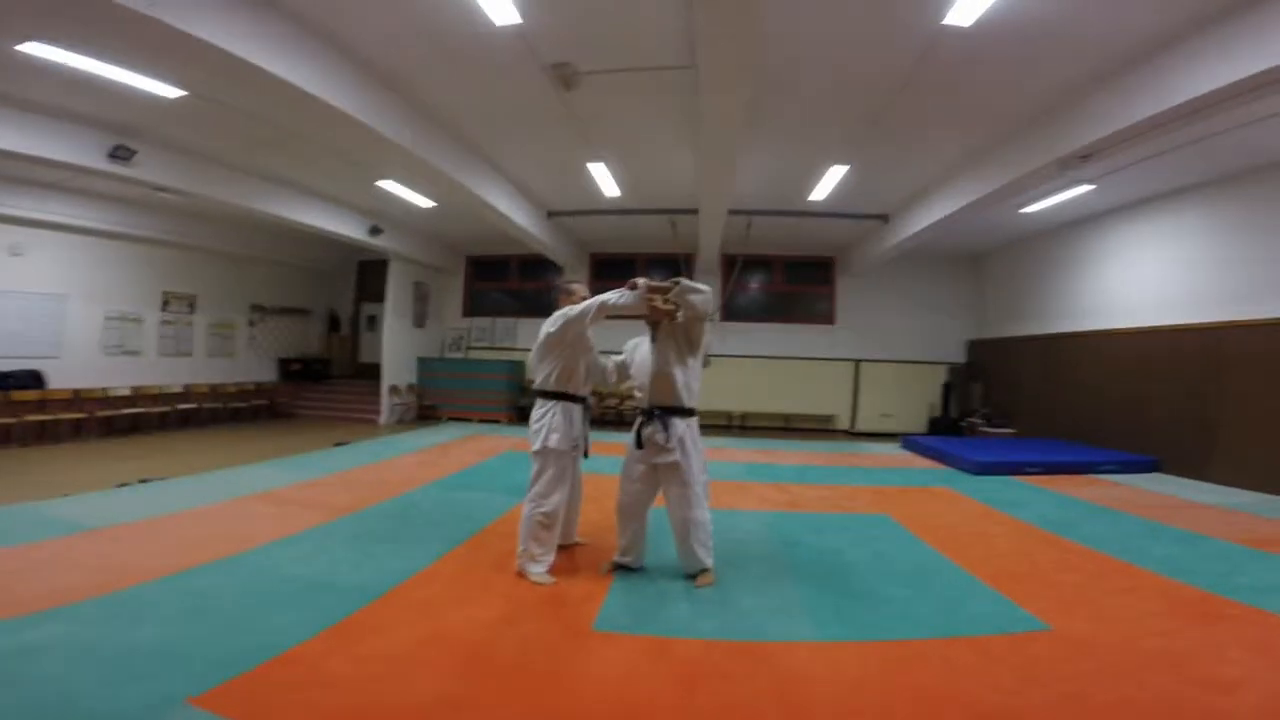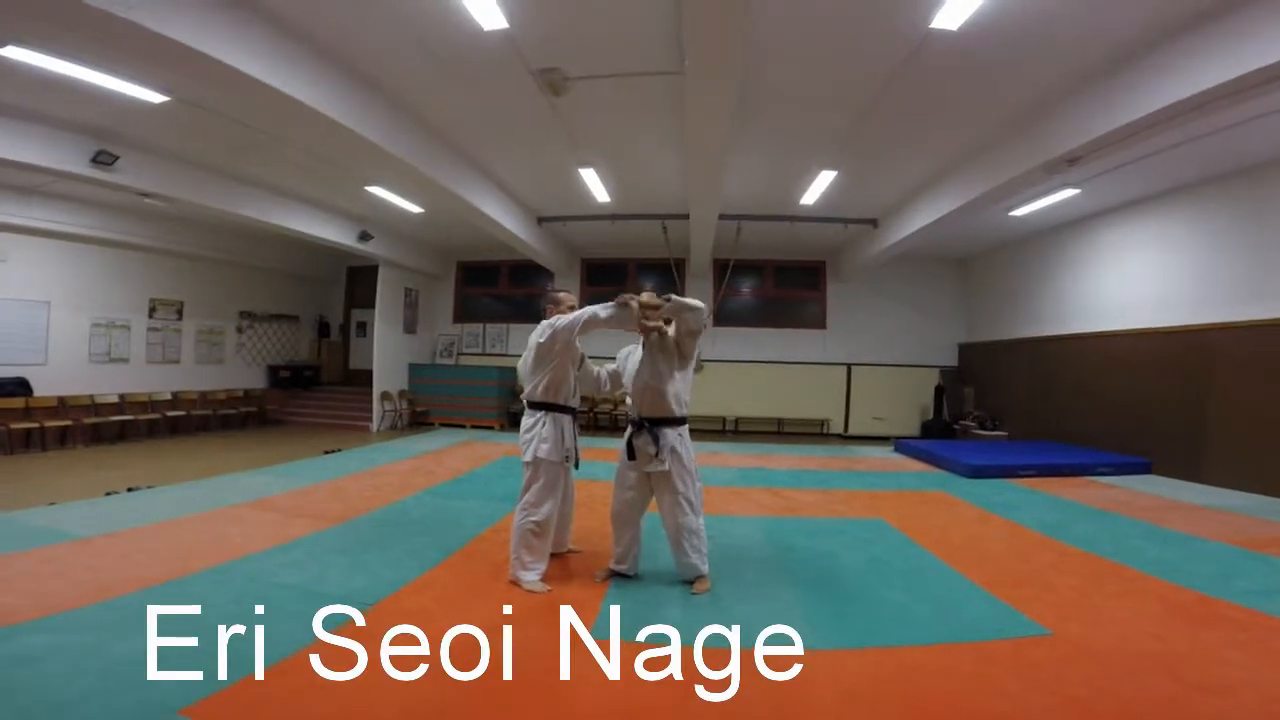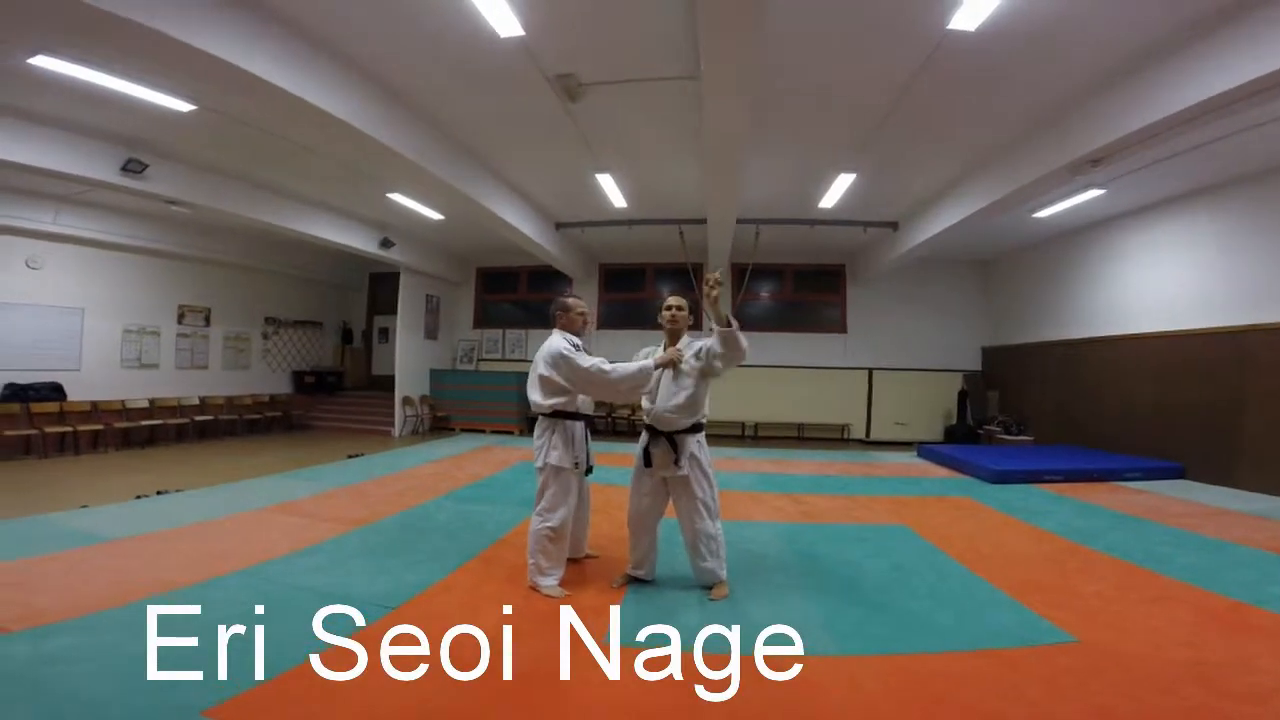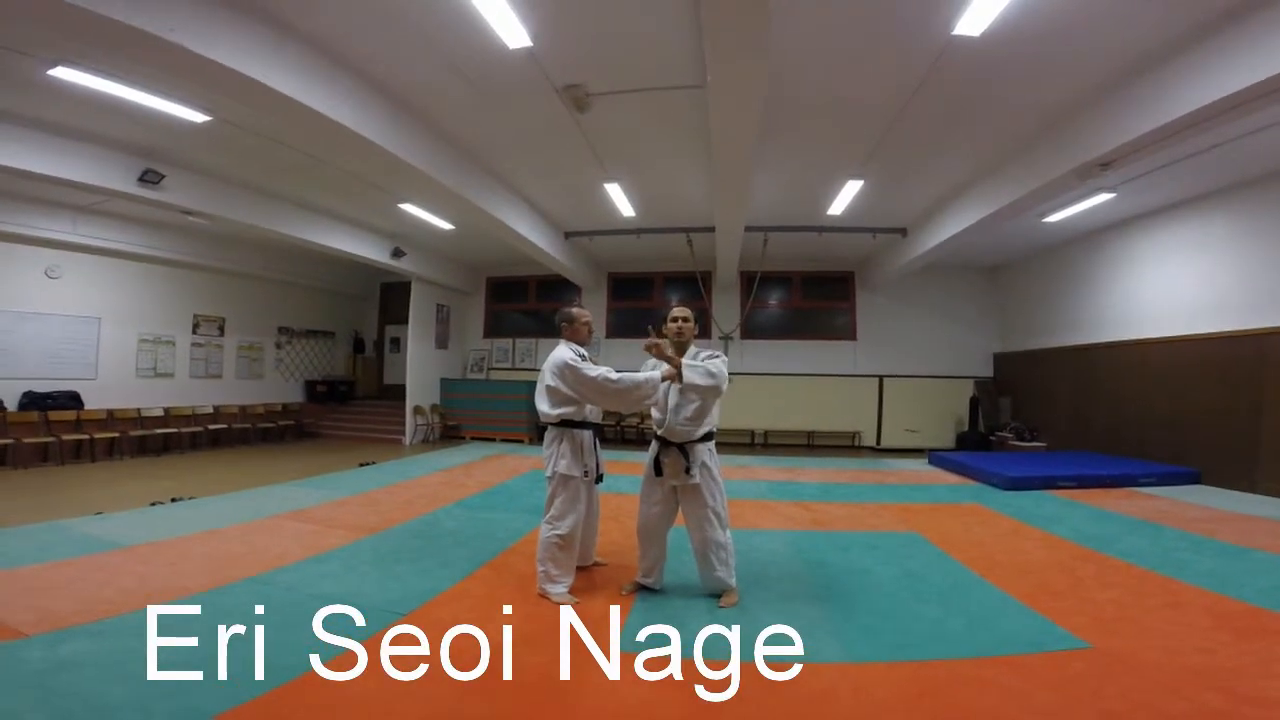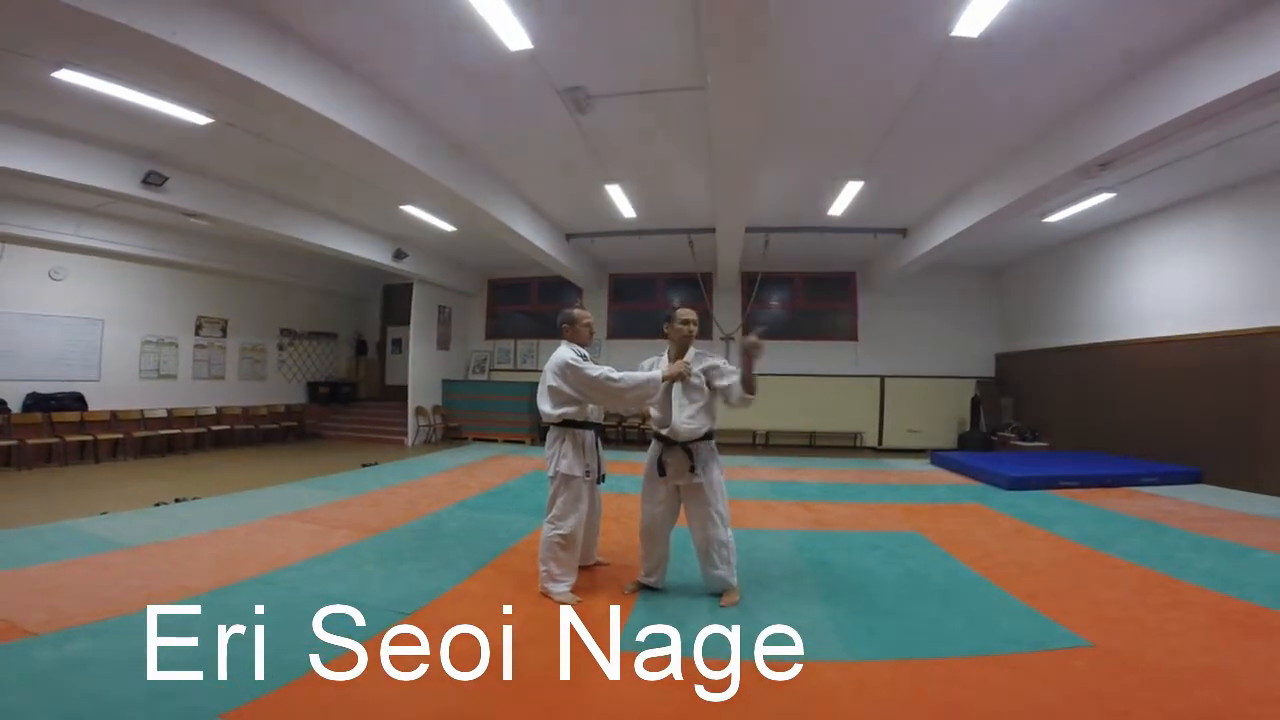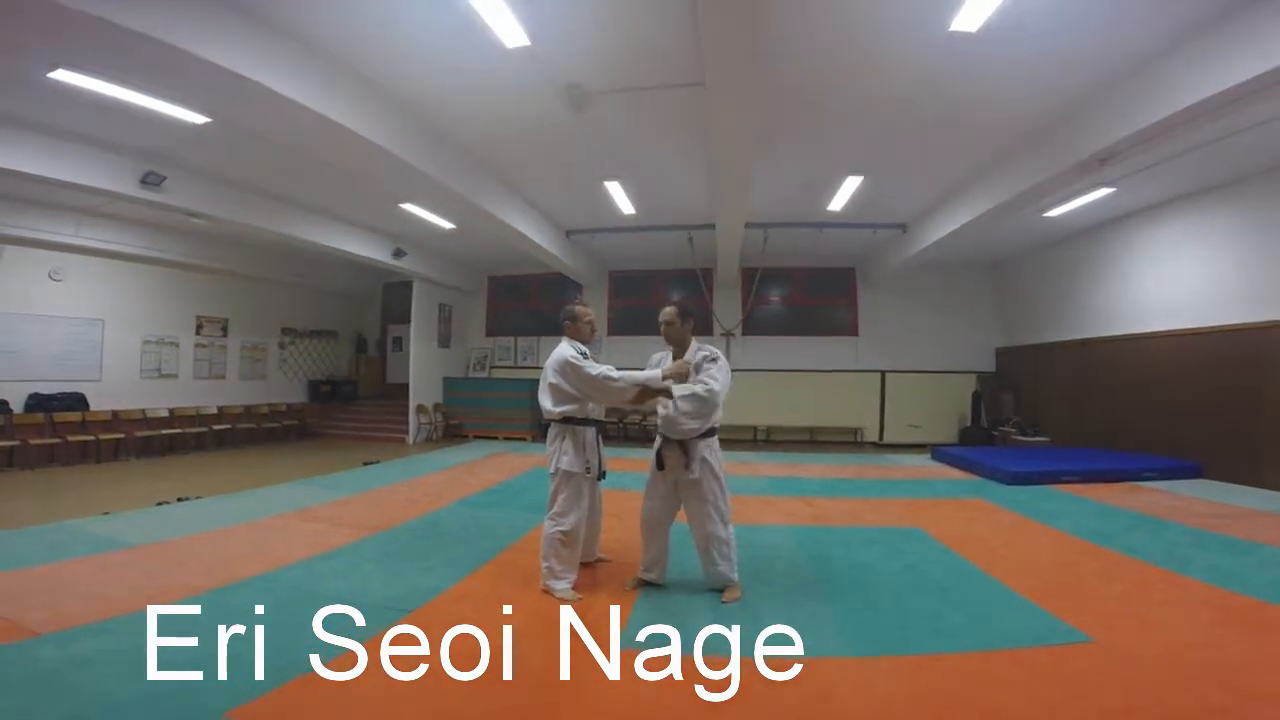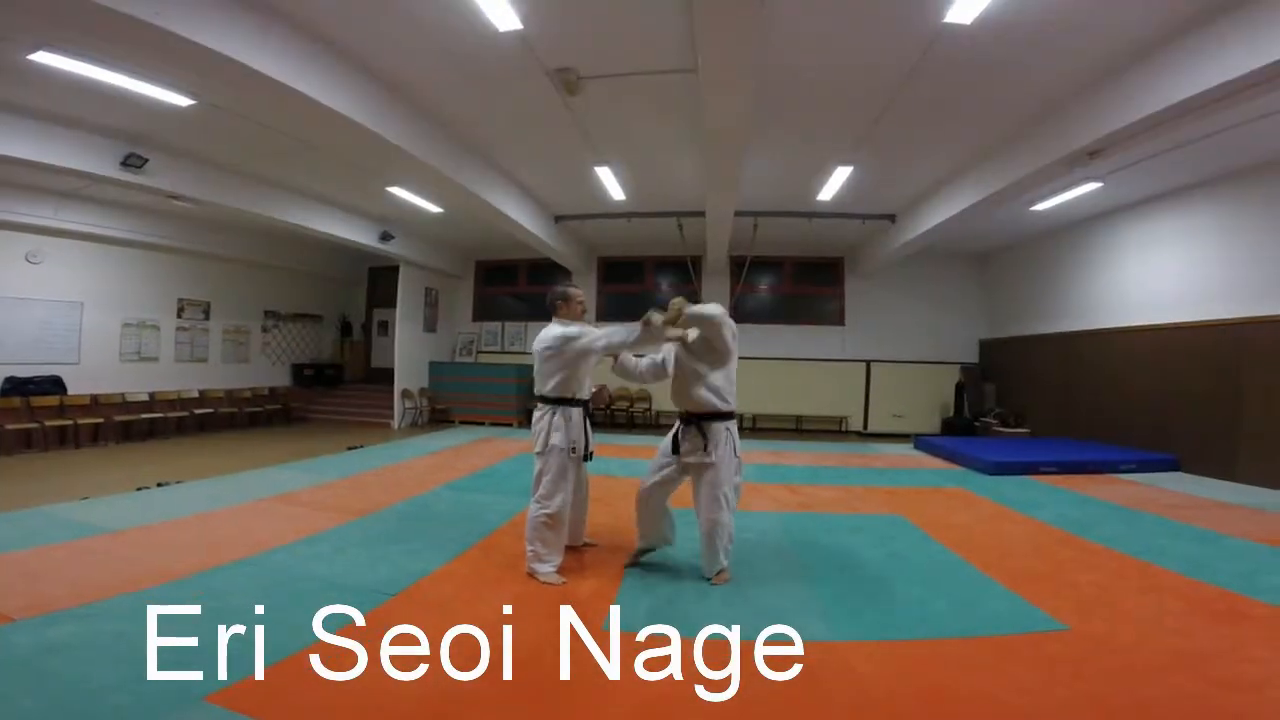
dt=0.7s
person 1, frame 1
left shoulder: (686, 334)
right shoulder: (636, 346)
left elbow: (701, 297)
right elbow: (611, 373)
left wrist: (653, 286)
left hip: (678, 431)
right hip: (646, 430)
left knee: (688, 503)
right knee: (631, 500)
left ankle: (701, 565)
right ankle: (628, 557)
person 1, frame 2
left shoulder: (678, 343)
right shoulder: (628, 354)
left elbow: (697, 312)
right elbow: (603, 382)
left wrist: (653, 303)
right wrist: (579, 361)
left hip: (670, 439)
right hip: (637, 438)
left knee: (682, 510)
right knee: (624, 508)
left ankle: (697, 571)
right ankle: (622, 564)
person 1, frame 3
left shoulder: (702, 351)
right shoulder: (646, 355)
left elbow: (733, 352)
left wrist: (714, 308)
left hip: (687, 446)
right hip: (651, 445)
left knee: (700, 517)
right knee: (641, 514)
left ankle: (716, 576)
right ankle: (639, 569)
person 1, frame 4
left shoulder: (709, 360)
right shoulder: (652, 366)
left elbow: (714, 383)
left wrist: (672, 359)
left hip: (697, 454)
right hip: (661, 453)
left knee: (710, 525)
right knee: (650, 522)
left ankle: (725, 584)
right ankle: (648, 577)
person 1, frame 5
left shoulder: (709, 364)
right shoulder: (651, 365)
left elbow: (739, 396)
left wrist: (748, 365)
left hip: (699, 454)
right hip: (662, 453)
left knee: (711, 523)
right knee: (654, 522)
left ankle: (726, 583)
right ankle: (650, 577)
person 1, frame 6
left shoulder: (710, 358)
right shoulder: (658, 361)
left elbow: (709, 394)
right elbow: (640, 392)
left wrist: (663, 391)
left hip: (699, 450)
right hip: (666, 449)
left knee: (711, 520)
right knee: (653, 517)
left ankle: (727, 579)
right ankle: (650, 573)
person 1, frame 7
left shoulder: (715, 340)
right shoulder: (673, 348)
left elbow: (715, 316)
right elbow: (643, 371)
left wrist: (681, 316)
right wrist: (616, 356)
left hip: (716, 434)
right hip: (684, 431)
left knee: (715, 507)
right knee: (651, 490)
left ankle: (718, 565)
right ankle: (653, 540)
person 2, frame 1
left shoulder: (570, 332)
right shoulder: (559, 323)
left elbow: (593, 368)
right elbow: (600, 306)
right wrist: (640, 297)
left hip: (567, 416)
right hip: (555, 417)
left knee: (568, 485)
right knee: (547, 492)
left ankle: (563, 537)
right ankle: (532, 562)
person 2, frame 2
left shoulder: (559, 341)
right shoulder: (548, 332)
right elbow: (588, 318)
right wrist: (629, 312)
left hip: (558, 424)
right hip: (544, 426)
left knee: (561, 493)
right knee: (538, 500)
left ankle: (556, 544)
right ankle: (524, 571)
person 2, frame 3
left shoulder: (568, 346)
right shoulder: (558, 350)
left elbow: (589, 381)
right elbow: (604, 376)
right wrist: (656, 363)
left hip: (572, 432)
right hip: (558, 435)
left knee: (576, 498)
right knee: (554, 507)
left ankle: (573, 549)
right ankle: (543, 576)
person 2, frame 4
left shoulder: (574, 356)
right shoulder: (565, 360)
left elbow: (597, 390)
right elbow: (611, 384)
right wrist: (662, 375)
left hip: (581, 440)
right hip: (568, 444)
left knee: (586, 507)
right knee: (563, 515)
left ankle: (582, 557)
right ankle: (552, 583)
person 2, frame 5
left shoulder: (576, 358)
right shoulder: (566, 361)
left elbow: (599, 392)
right elbow: (613, 384)
right wrist: (664, 375)
left hip: (582, 441)
right hip: (569, 444)
left knee: (588, 506)
right knee: (565, 515)
left ankle: (584, 556)
right ankle: (554, 582)
person 2, frame 6
left shoulder: (576, 355)
right shoulder: (566, 358)
left elbow: (599, 389)
right elbow: (611, 381)
right wrist: (664, 374)
left hip: (583, 437)
right hip: (570, 440)
left knee: (589, 502)
right knee: (566, 511)
left ankle: (586, 553)
right ankle: (556, 579)
person 2, frame 7
left shoulder: (567, 336)
right shoulder: (557, 337)
right elbow: (604, 339)
left wrist: (591, 390)
right wrist: (648, 329)
left hip: (572, 418)
right hip: (557, 423)
left knee: (575, 486)
right knee: (552, 495)
left ankle: (572, 537)
right ankle: (541, 563)
